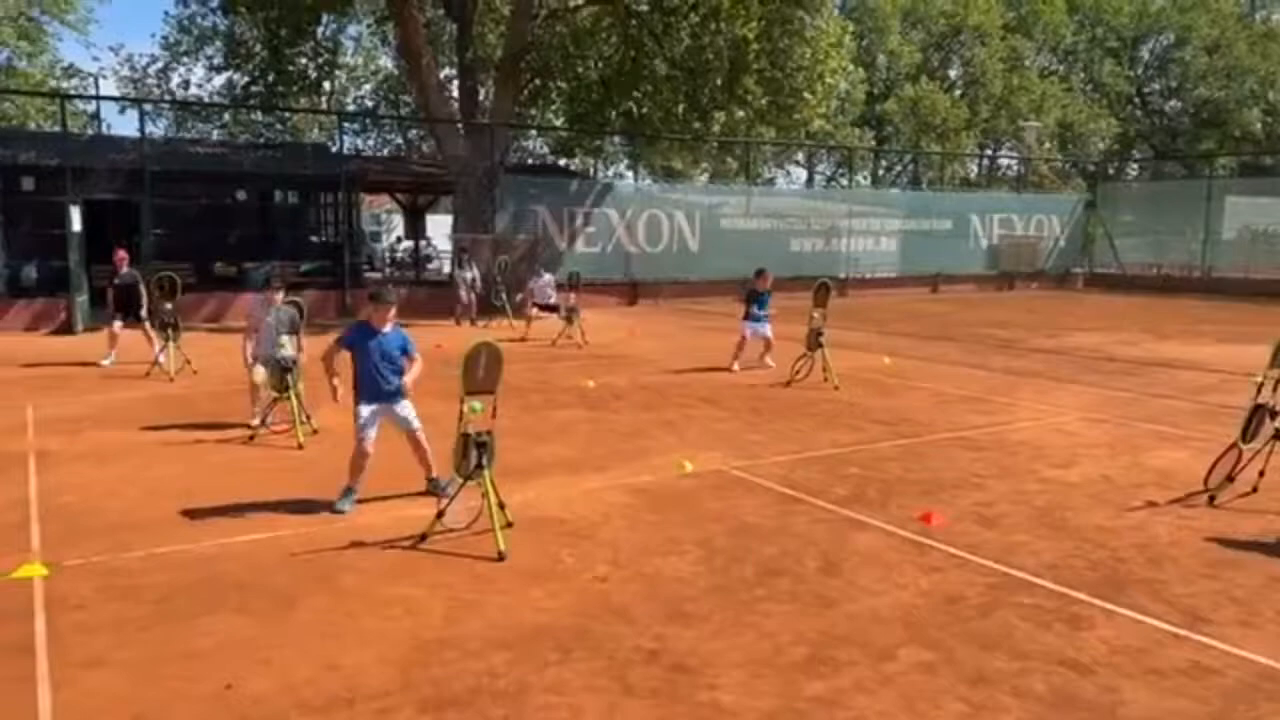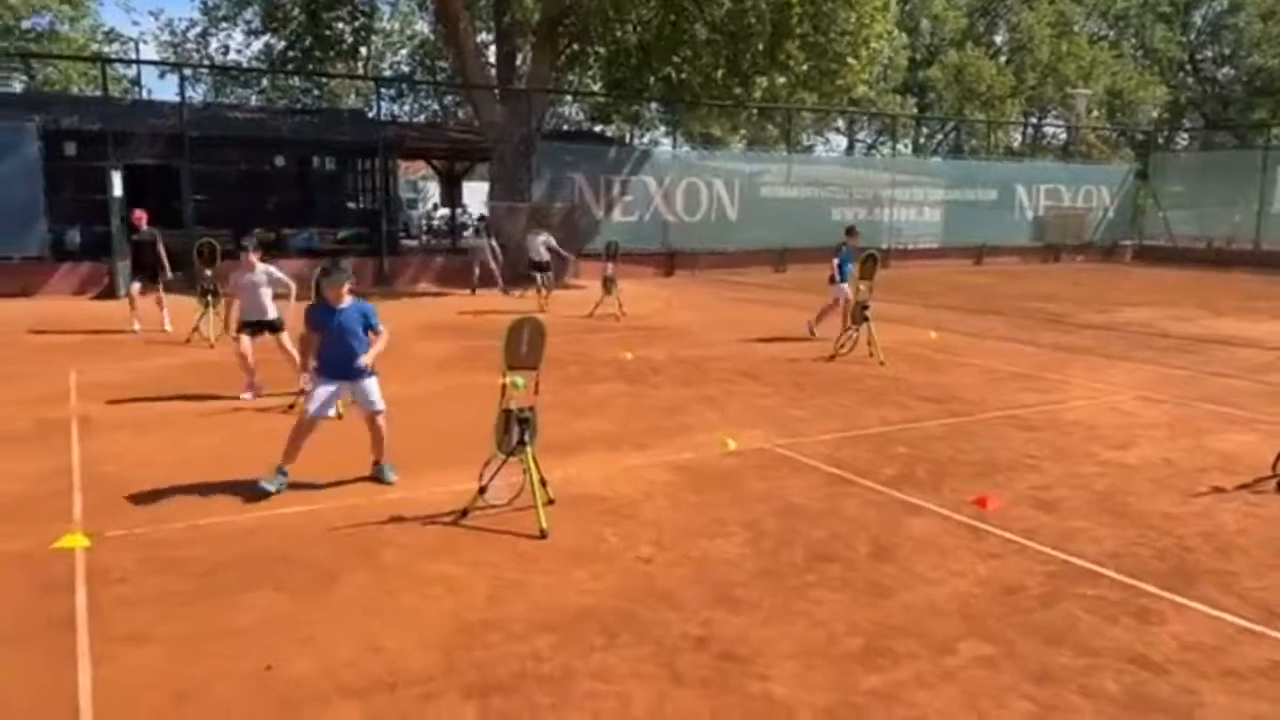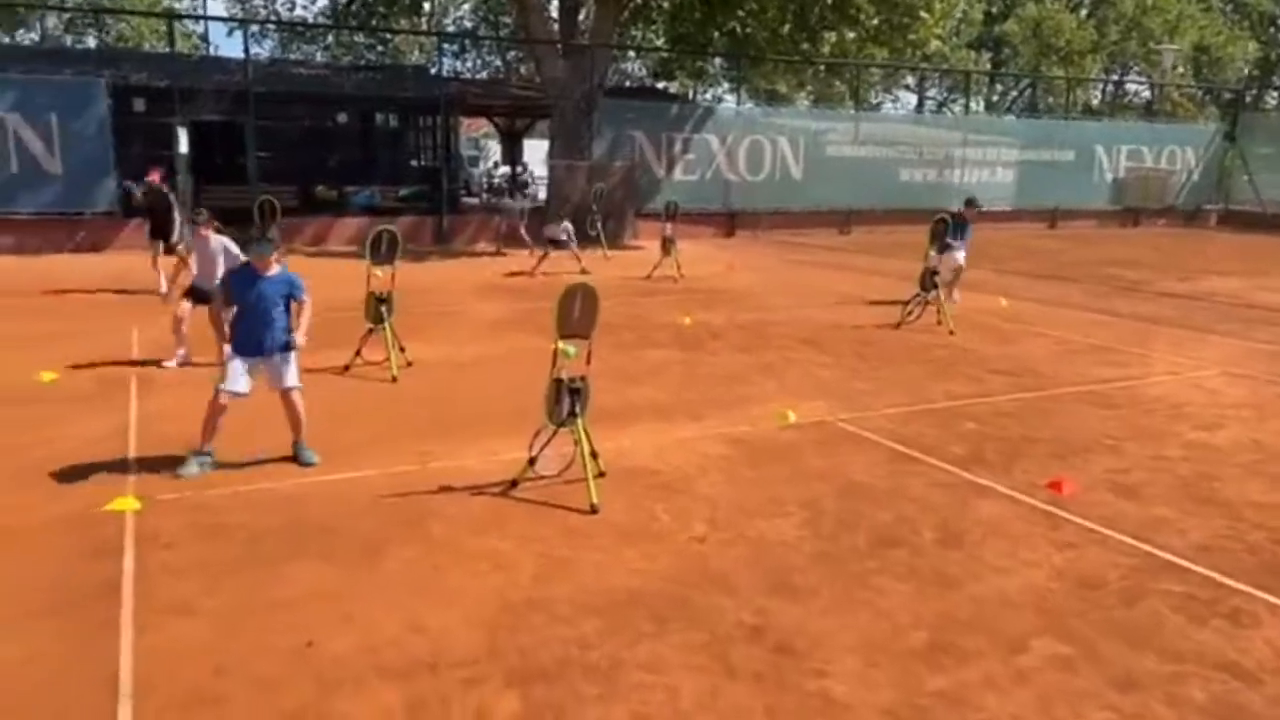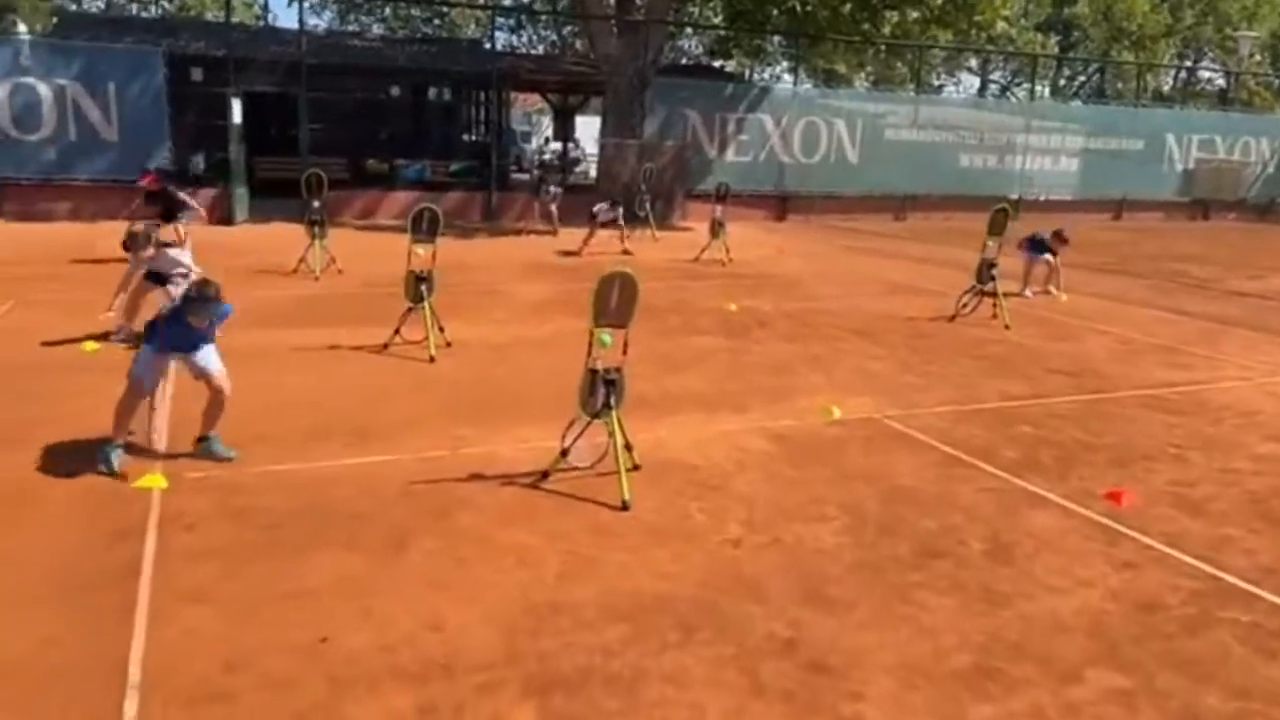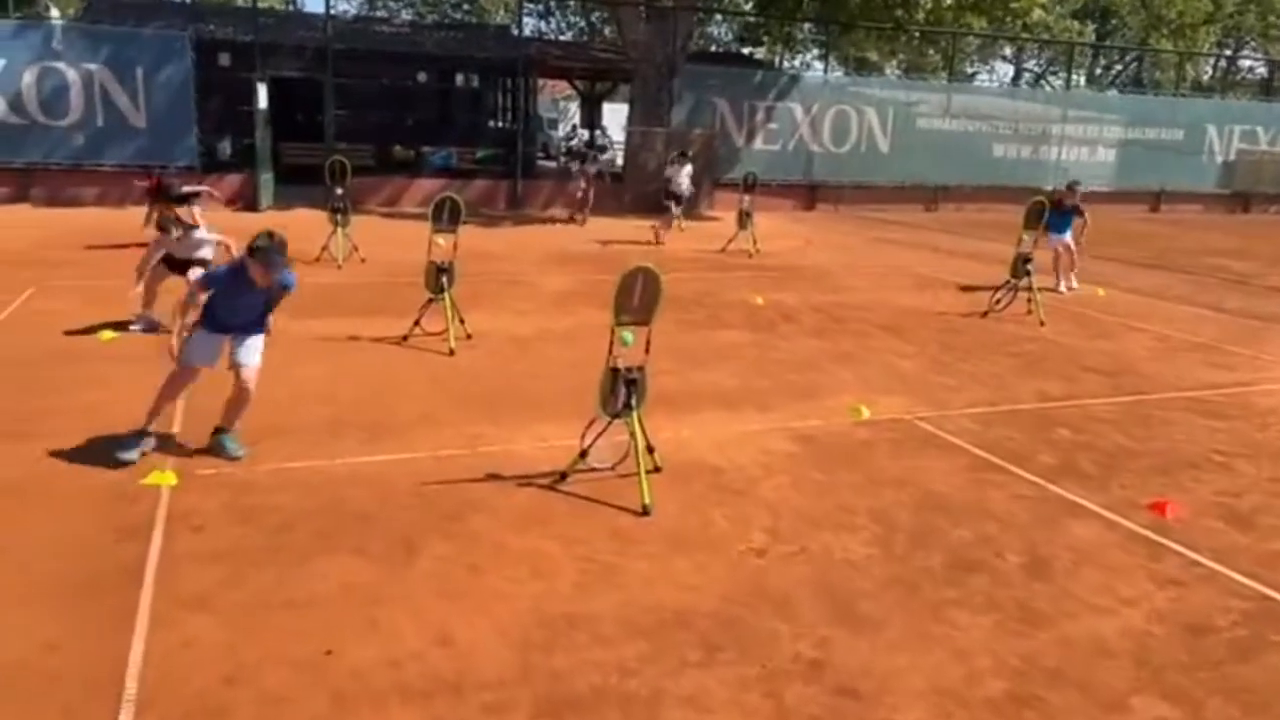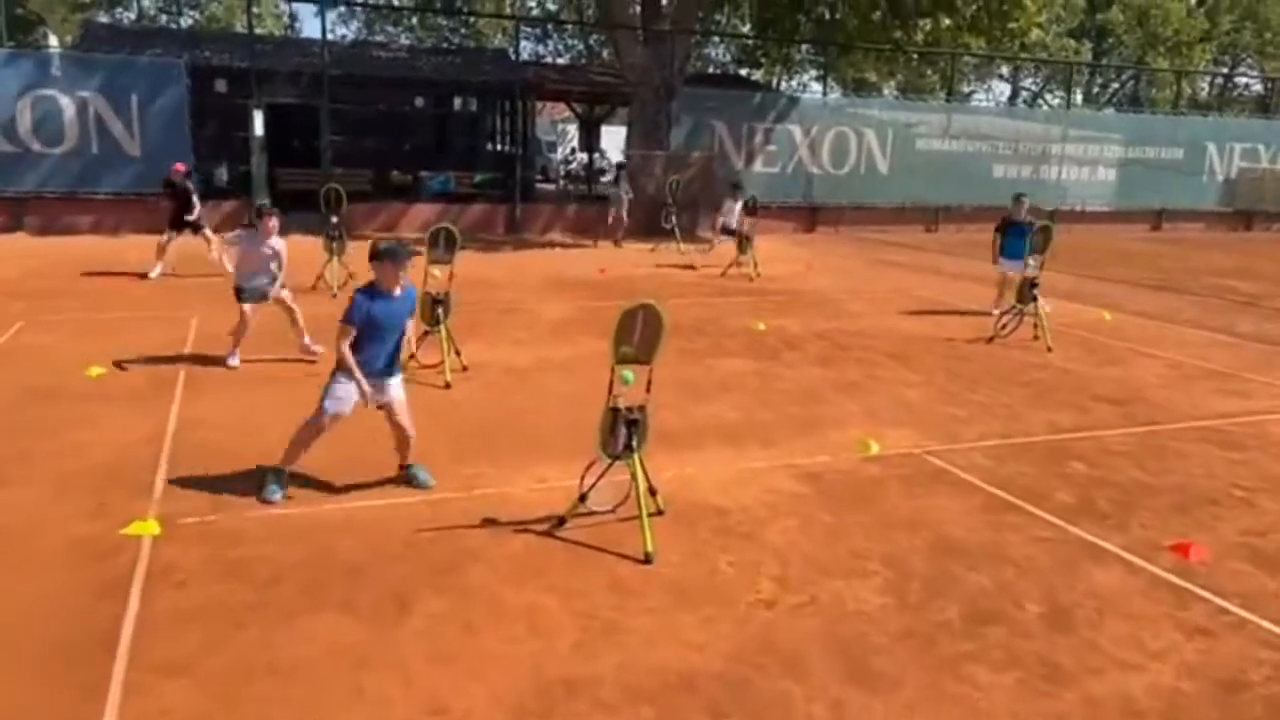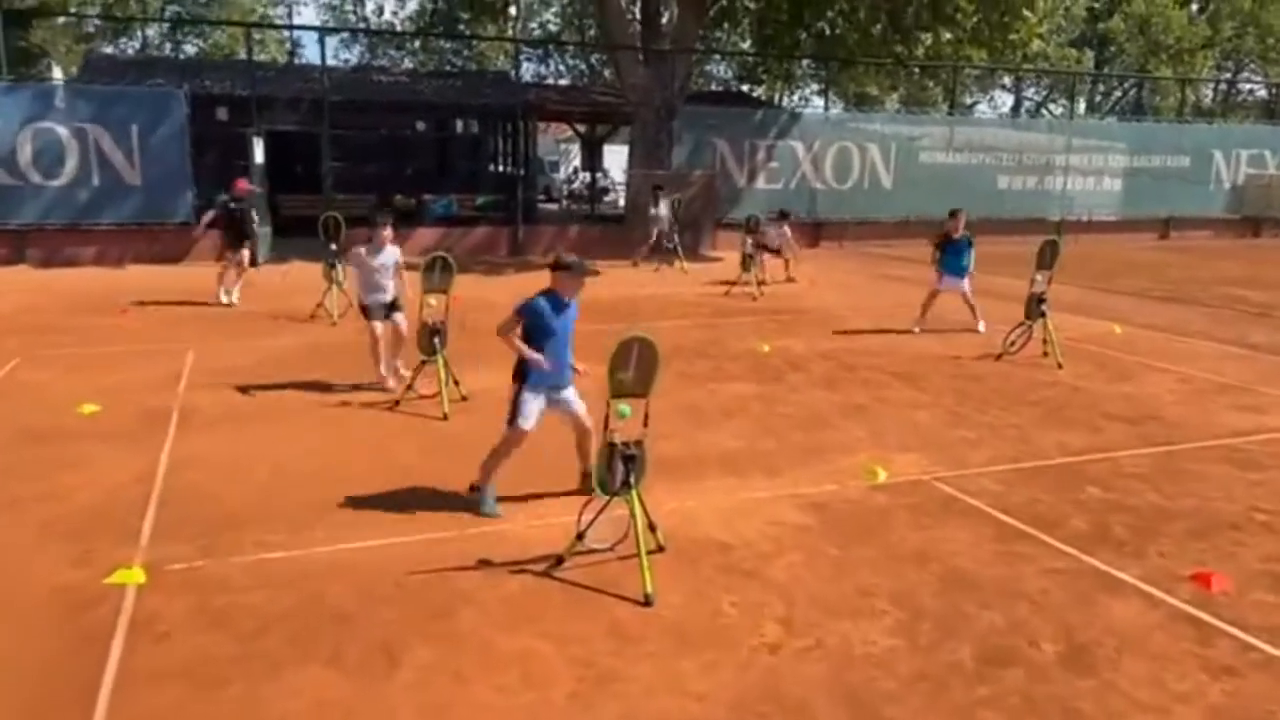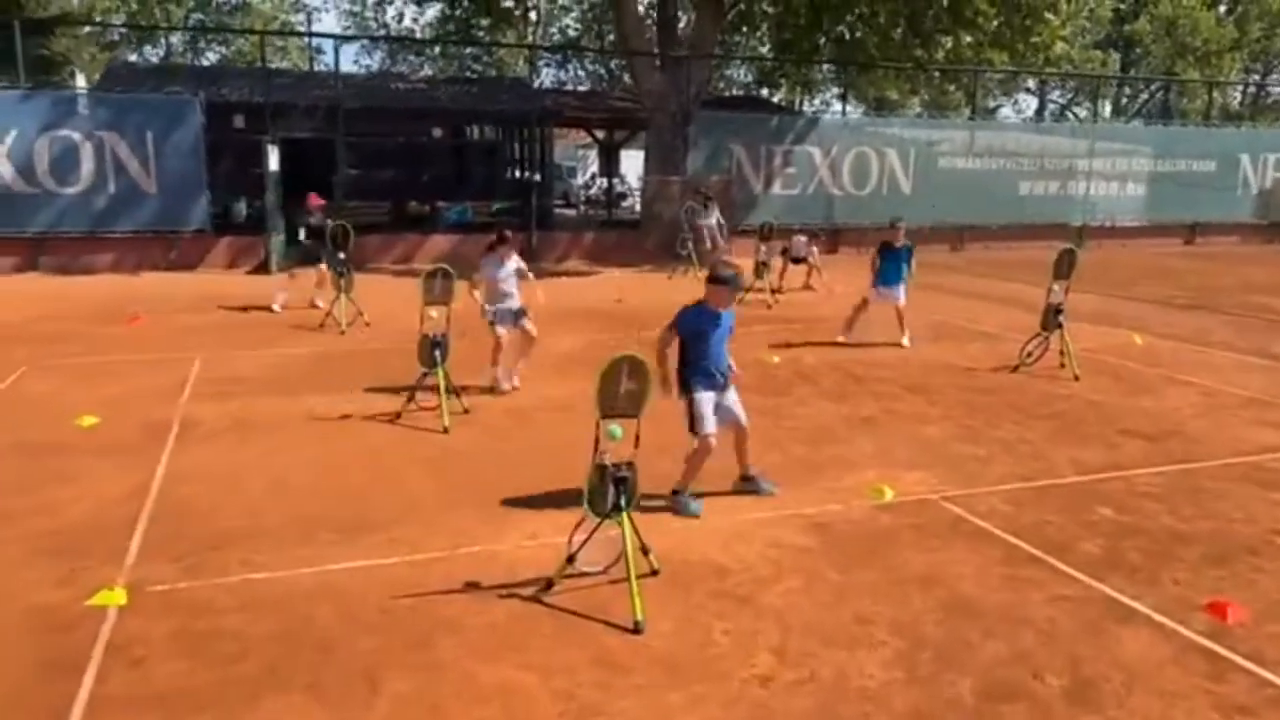
dt=0.4s
person 1, frame 1
left shoulder: (400, 335)
right shoulder: (356, 332)
left elbow: (417, 360)
right elbow: (330, 355)
left wrist: (410, 377)
right wrist: (333, 382)
left hip: (397, 398)
right hip: (367, 401)
left knee: (418, 439)
right knee: (365, 447)
left ankle: (433, 481)
right ankle: (351, 490)
person 1, frame 2
left shoulder: (363, 309)
right shoulder: (315, 310)
left elbow: (382, 334)
right elbow: (307, 338)
left wrist: (370, 355)
right wrist: (304, 368)
left hip: (361, 375)
right hip: (326, 377)
left knee: (378, 422)
right knee: (307, 422)
left ankle: (380, 465)
right ankle: (282, 472)
person 1, frame 3
left shoulder: (288, 280)
right shoulder: (235, 276)
left elbow: (305, 304)
right elbow: (217, 306)
left wrist: (301, 332)
right wrist: (223, 339)
left hip: (279, 349)
right hip: (239, 350)
left knee: (293, 400)
right knee: (221, 401)
left ankle: (300, 445)
right ankle: (202, 453)
person 1, frame 4
left shoulder: (222, 310)
right shoulder: (169, 322)
left wrist: (214, 329)
left hip: (199, 344)
right hip: (158, 344)
left knee: (222, 389)
right knee: (134, 392)
left ankle: (206, 440)
right ankle: (115, 445)
person 1, frame 5
left shoulder: (285, 280)
right shoulder: (224, 275)
right elbow: (193, 294)
left wrist: (267, 317)
right wrist: (177, 333)
left hip: (250, 333)
right hip: (213, 327)
left knee: (247, 383)
right knee: (180, 378)
left ankle: (224, 433)
right ankle: (145, 434)
person 1, frame 6
left shoulder: (410, 294)
right shoulder: (363, 301)
right elbow: (342, 345)
left wrist: (410, 334)
right wrist: (360, 382)
left hip: (389, 372)
right hip: (353, 372)
left knee: (404, 426)
right knee: (319, 423)
left ankle: (407, 467)
right ankle: (279, 473)
person 1, frame 7
left shoulder: (570, 305)
right shoulder: (537, 305)
right elbow: (503, 330)
left wrist: (572, 363)
right wrist: (528, 354)
left hip: (561, 382)
right hip: (533, 384)
left knee: (586, 427)
right knee: (514, 439)
left ankle: (588, 477)
right ankle: (479, 489)
person 1, frame 8
left shoulder: (728, 314)
right shoulder: (690, 315)
right elbow: (663, 343)
left wrist: (730, 365)
right wrist: (664, 376)
left hip: (722, 384)
right hip: (698, 387)
left knee: (742, 429)
right knee: (708, 444)
left ankle: (747, 477)
right ankle: (680, 493)
